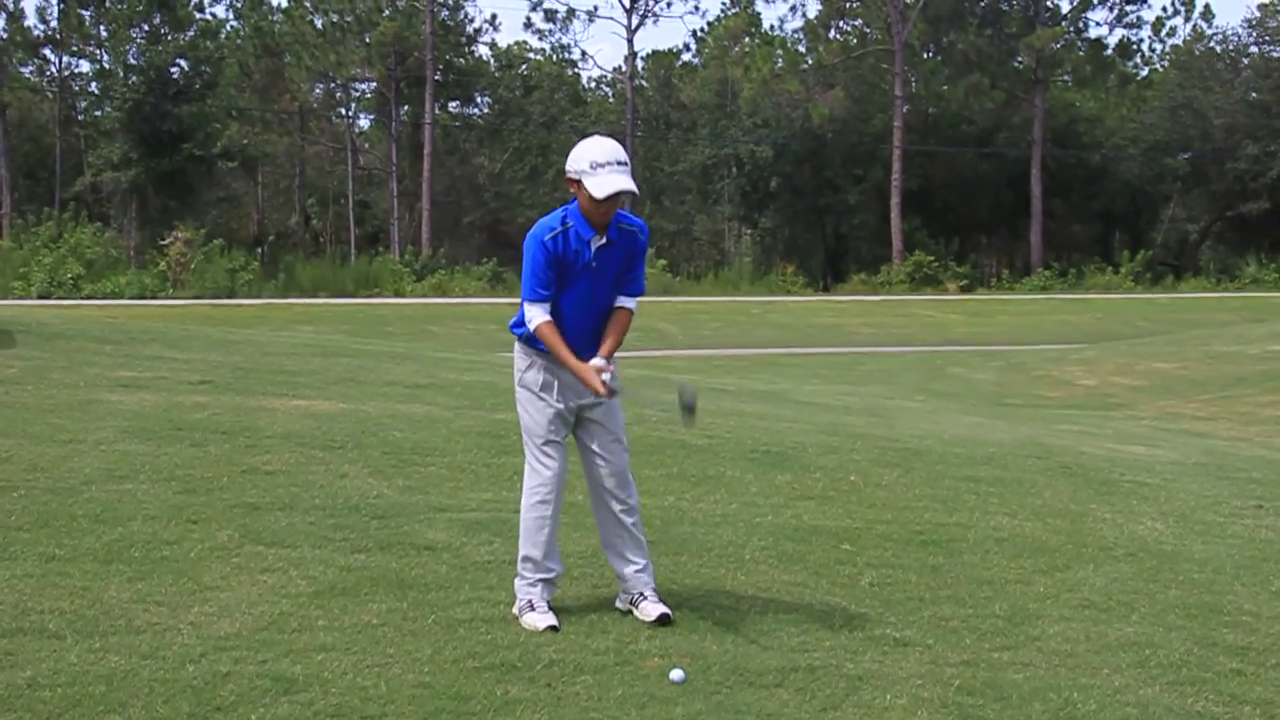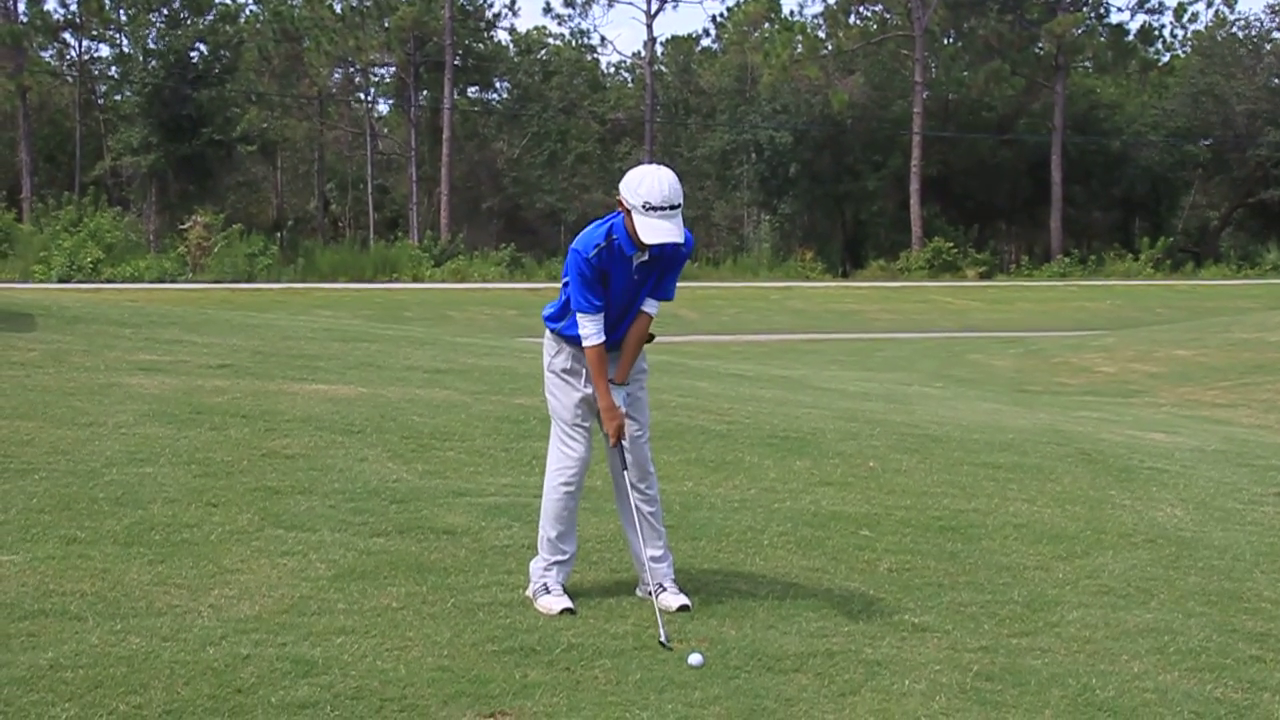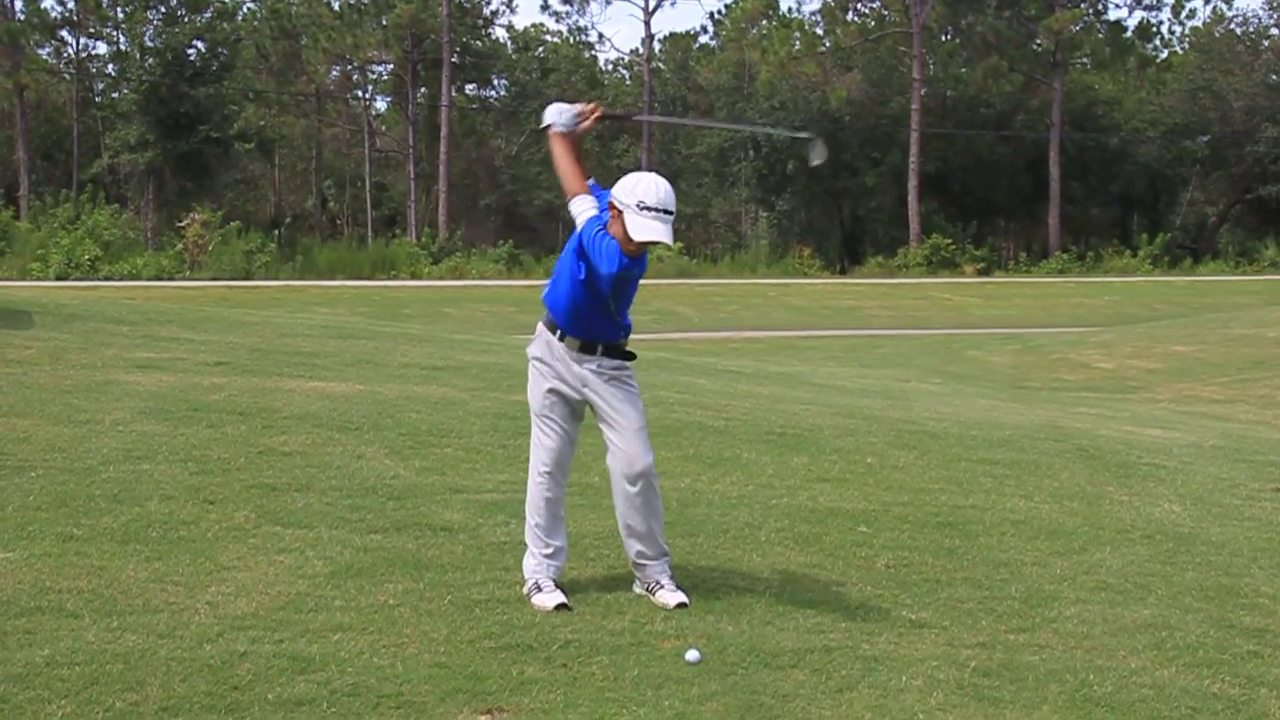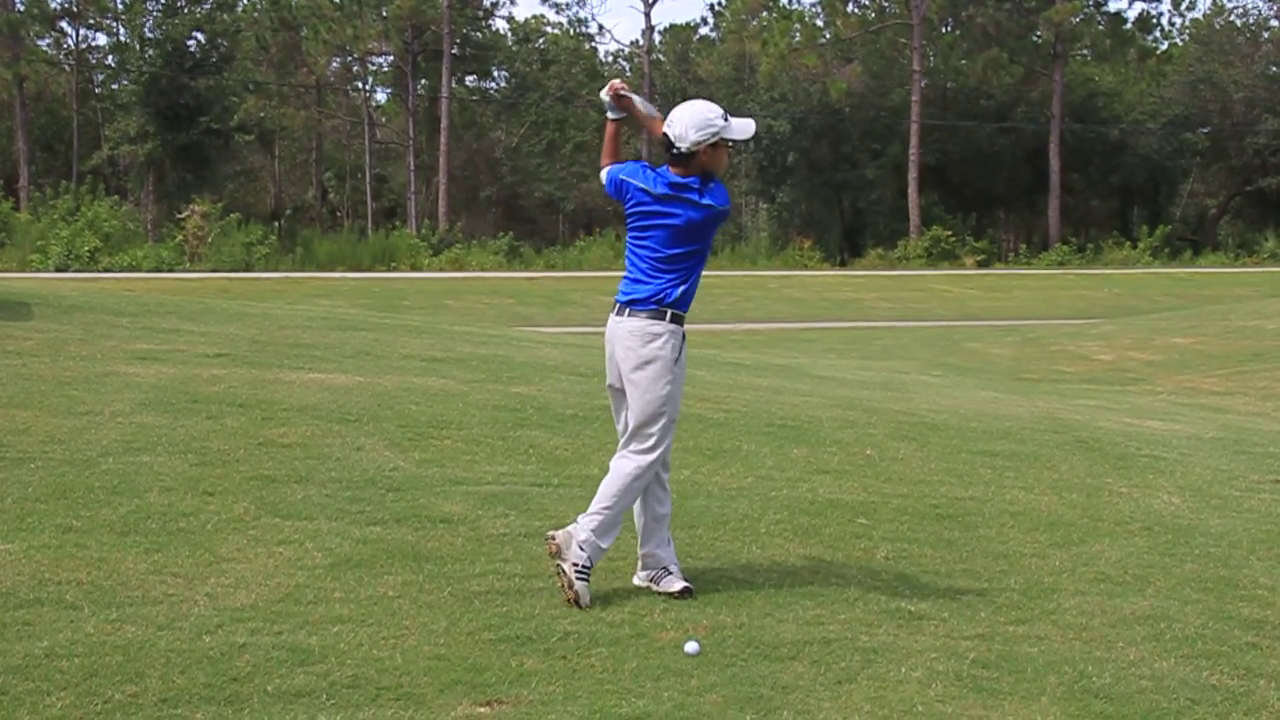
dt=1s
person 1, frame 1
left shoulder: (634, 234)
right shoulder: (545, 237)
left elbow: (624, 304)
right elbow: (536, 317)
left wrist: (601, 363)
right wrist: (579, 372)
left hip: (594, 364)
right hip: (542, 365)
left knee: (614, 474)
right knee: (545, 477)
left ankle: (636, 585)
right ankle: (532, 592)
person 1, frame 2
left shoulder: (677, 245)
right shoulder: (589, 249)
left elbow: (646, 313)
right elbow: (590, 331)
left wrist: (620, 386)
right wrist: (605, 403)
left hip: (626, 355)
right hip: (572, 353)
left knee: (638, 463)
right knee: (570, 461)
left ankle: (657, 575)
right ankle: (547, 576)
person 1, frame 3
left shoulder: (618, 265)
right shoulder: (607, 206)
left elbow: (578, 192)
right elbow: (582, 188)
left wrist: (562, 129)
right wrist: (564, 133)
left hip: (604, 363)
right hip: (552, 349)
left knee: (635, 464)
right knee: (549, 463)
left ankle: (651, 571)
right ankle: (541, 572)
person 1, frame 4
left shoulder: (637, 181)
right shoulder: (713, 204)
left elbow: (607, 168)
right elbow: (672, 140)
left wrist: (615, 114)
right wrist: (637, 108)
left hip: (625, 325)
right hip: (655, 333)
left knee: (648, 452)
right knee: (644, 452)
left ankle: (655, 563)
right ankle: (580, 542)
